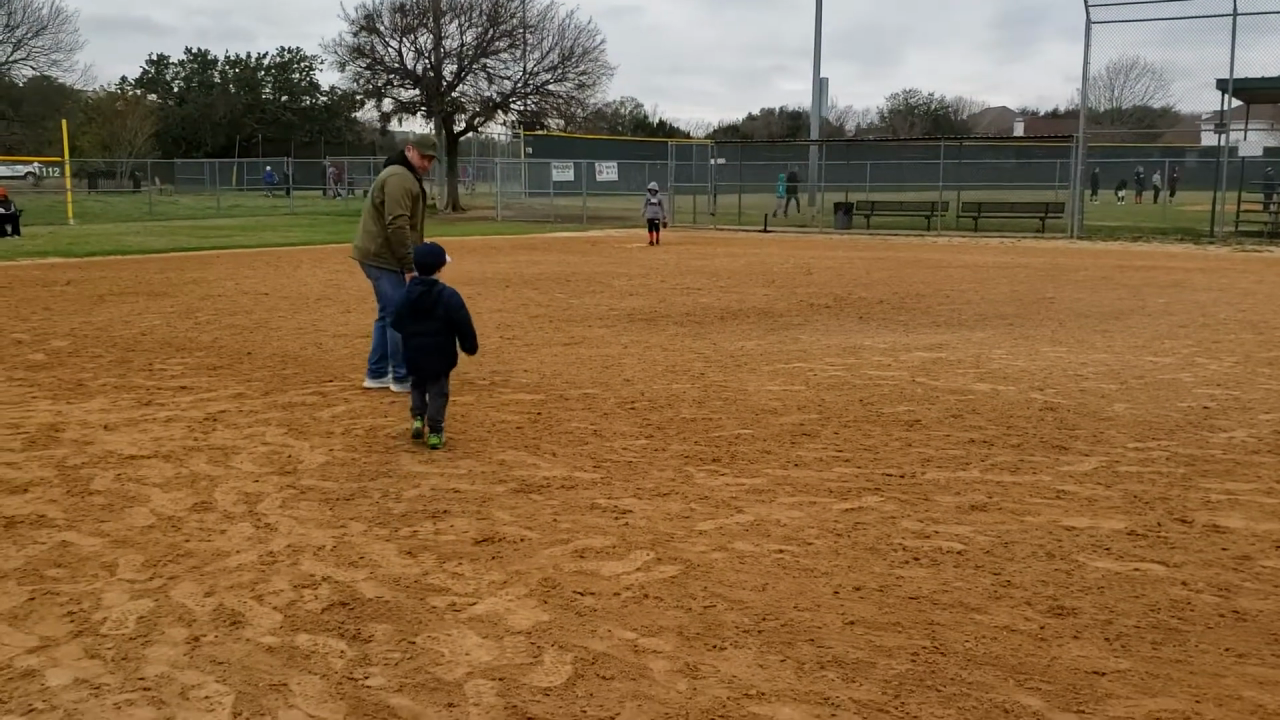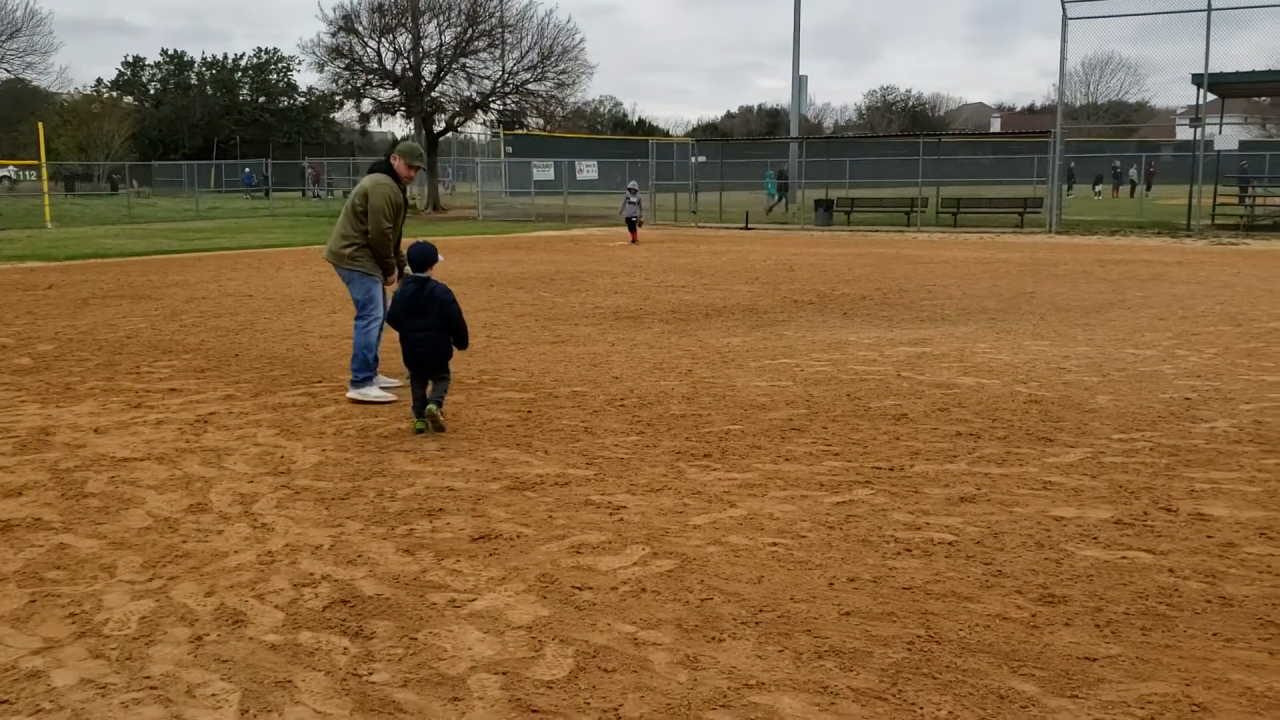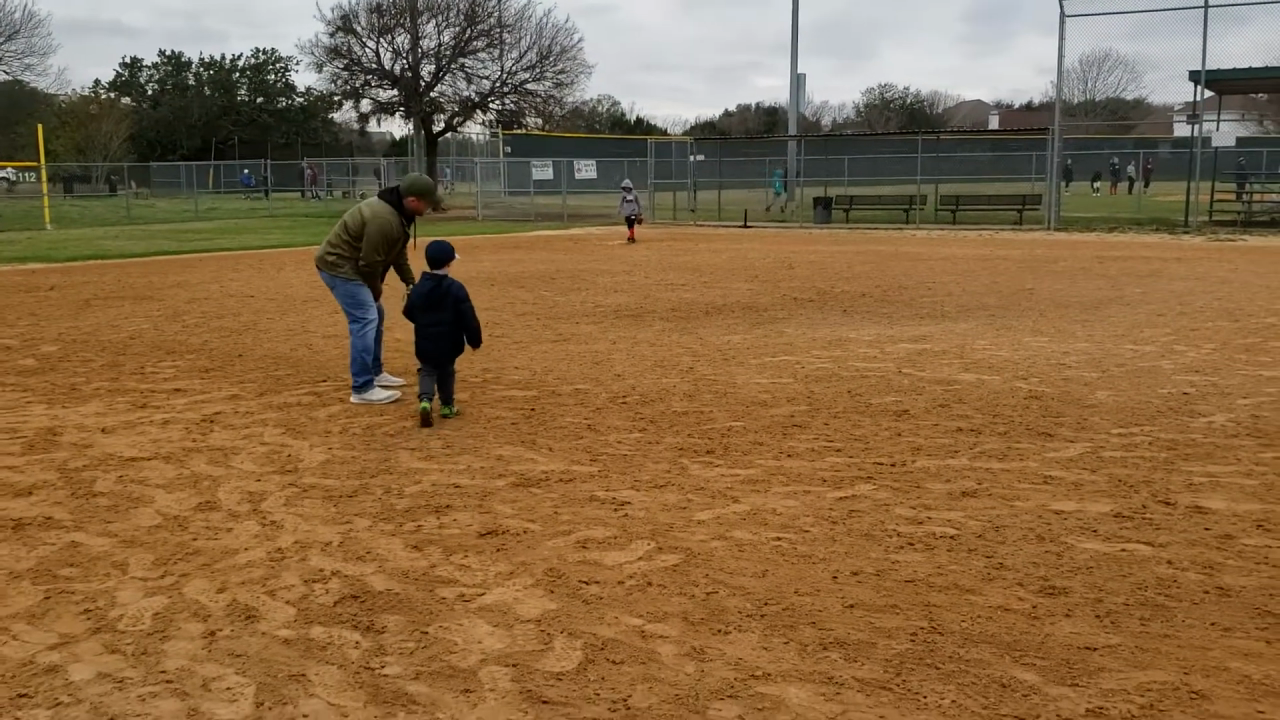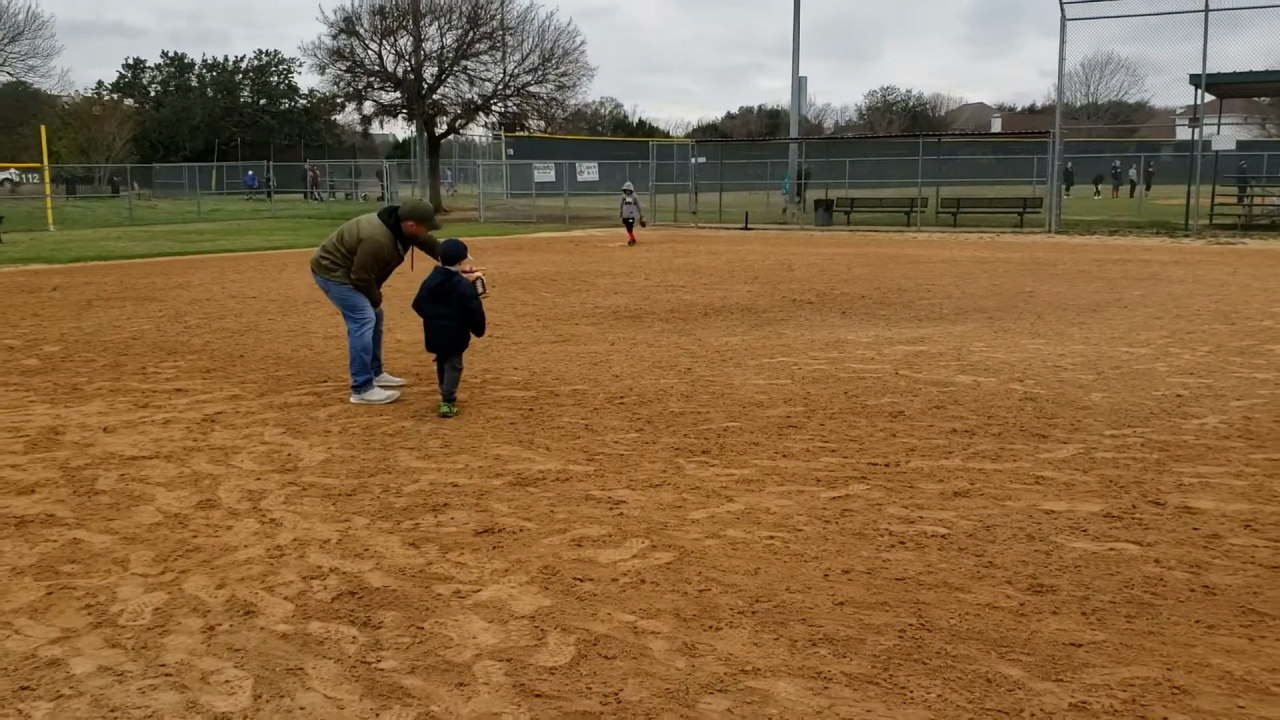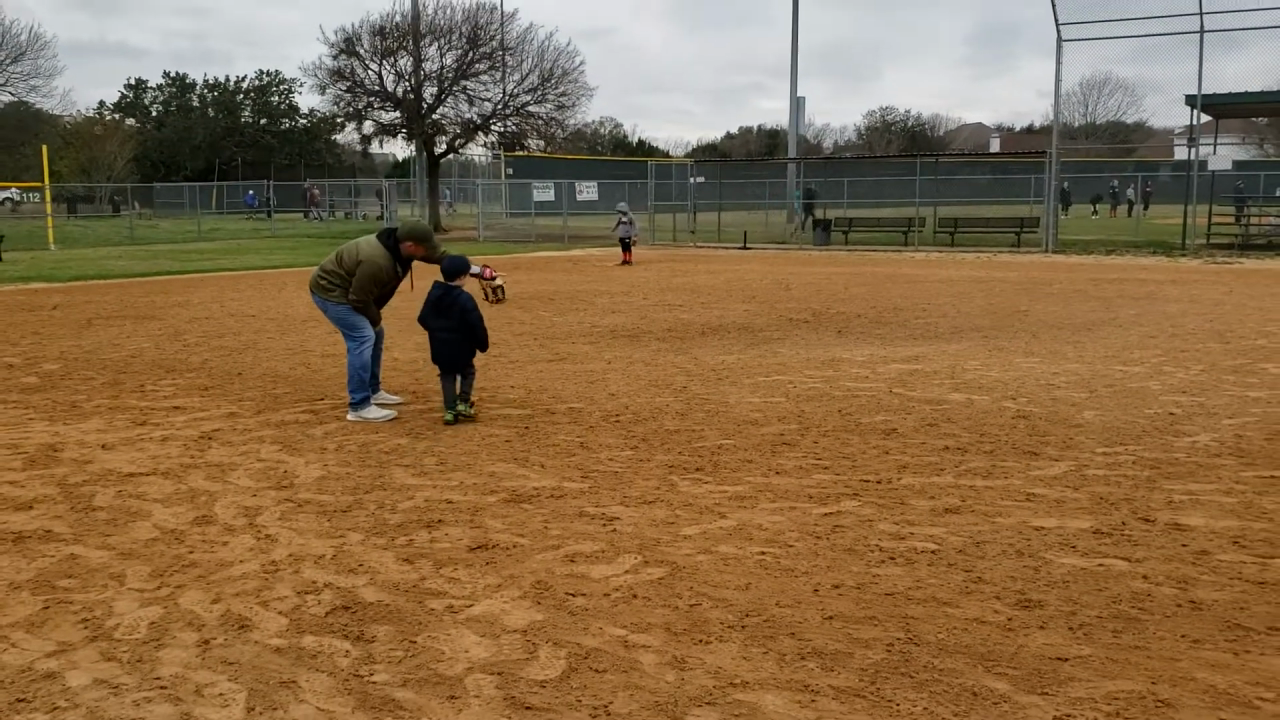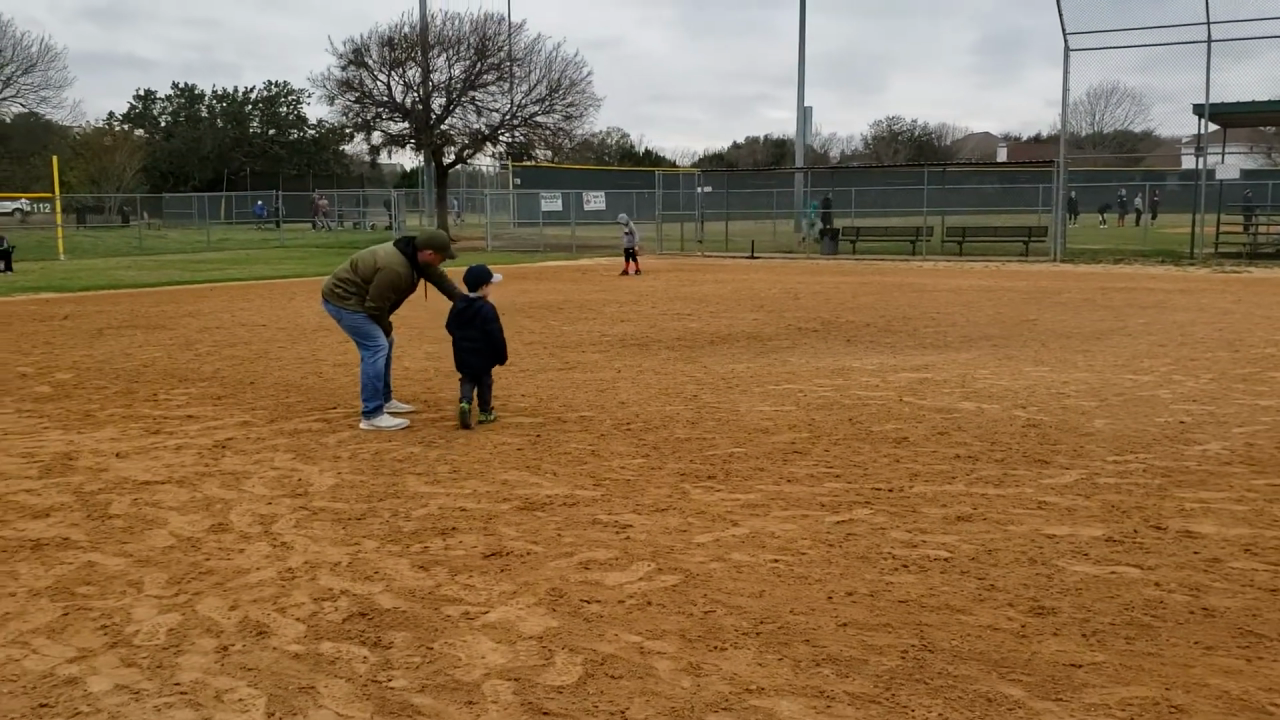
dt=0.3s
person 1, frame 1
left shoulder: (406, 177)
right shoulder: (399, 177)
right elbow: (397, 225)
left wrist: (408, 264)
right wrist: (409, 266)
left hip: (377, 255)
right hip: (384, 257)
left knee: (388, 314)
left ankle: (377, 374)
right ankle: (401, 378)
person 1, frame 2
left shoulder: (389, 184)
right shoulder: (383, 186)
left elbow: (390, 234)
right elbow: (380, 234)
left wrist: (401, 264)
right wrist: (390, 270)
left hip: (357, 258)
right hip: (357, 259)
left knee: (374, 315)
right knee: (371, 317)
left ankle: (367, 375)
right ankle: (361, 384)
person 1, frame 3
left shoulder: (401, 211)
right shoulder: (383, 219)
left elbow: (399, 253)
right elbow: (370, 262)
left wrist: (410, 282)
right wrist: (376, 293)
left hip: (351, 264)
right hip: (339, 266)
left knee: (375, 315)
right knee: (365, 319)
left ankle: (374, 372)
right ankle: (362, 389)
person 1, frame 4
left shoulder: (404, 225)
right shoulder: (377, 239)
left elbow: (431, 244)
right elbow: (361, 277)
right wrist: (375, 300)
left hip: (348, 270)
right hip: (331, 271)
left knee: (374, 317)
right knee: (363, 319)
left ankle: (375, 373)
right ankle: (362, 390)
person 1, frame 5
left shoulder: (402, 244)
right shoulder: (377, 261)
left elbow: (440, 256)
right elbow: (358, 298)
left wrist: (476, 270)
right wrist: (375, 320)
left hip: (351, 290)
right hip: (330, 291)
left knee: (374, 335)
right knee: (363, 338)
left ankle: (372, 391)
right ankle: (359, 408)
person 1, frame 6
left shoulder: (414, 255)
right shoulder: (394, 268)
left elbow: (439, 277)
right elbow: (375, 306)
right wrist: (387, 330)
left hip: (358, 298)
right hip: (343, 299)
left knee: (383, 344)
right knee: (376, 347)
left ankle: (384, 400)
right ankle: (372, 416)
person 2, frame 1
left shoulder: (406, 295)
right shoulder: (449, 296)
left elbow: (397, 324)
right elbow: (463, 325)
right wrist: (470, 347)
left hip: (414, 356)
right hip: (440, 356)
left knee: (417, 388)
right knee: (438, 392)
left ankle: (418, 420)
right ankle: (435, 432)
person 2, frame 2
left shoulder: (401, 293)
right shoulder: (441, 291)
left elbow: (392, 320)
right elbow: (456, 320)
right wrist: (461, 342)
left hip: (411, 349)
right hip: (437, 348)
left knee: (418, 381)
right knee: (441, 377)
left ankle: (420, 418)
right ankle: (434, 406)
person 2, frame 3
left shoulder: (419, 287)
right shoulder: (456, 288)
left elbow: (409, 313)
right elbow: (468, 318)
right wrist: (475, 340)
left hip: (425, 342)
right hip: (449, 342)
left knee: (426, 372)
right knee: (446, 371)
left ankle: (425, 402)
right ankle: (447, 405)
person 2, frame 4
left shoulder: (429, 281)
right shoulder: (464, 285)
left elbow: (418, 305)
right elbow: (475, 312)
right wrist: (478, 329)
left hip: (434, 335)
right hip: (455, 335)
left knee: (442, 362)
right knee: (453, 366)
left ankle: (445, 397)
right ankle: (448, 402)
person 2, frame 5
left shoulder: (433, 295)
right shoulder: (465, 299)
left elbow: (423, 319)
right elbow: (476, 325)
right wrist: (482, 345)
left hip: (440, 348)
right hip: (461, 348)
left knee: (447, 377)
right knee: (467, 373)
left ankle: (449, 410)
right ankle: (463, 404)
person 2, frame 6
left shoulder: (458, 305)
right shoulder: (487, 309)
left elbow: (450, 327)
right elbow: (496, 336)
right wrist: (502, 357)
left hip: (462, 356)
right hip: (482, 356)
left knee: (467, 381)
right knee: (485, 382)
left ankle: (465, 403)
right ankle: (485, 412)
